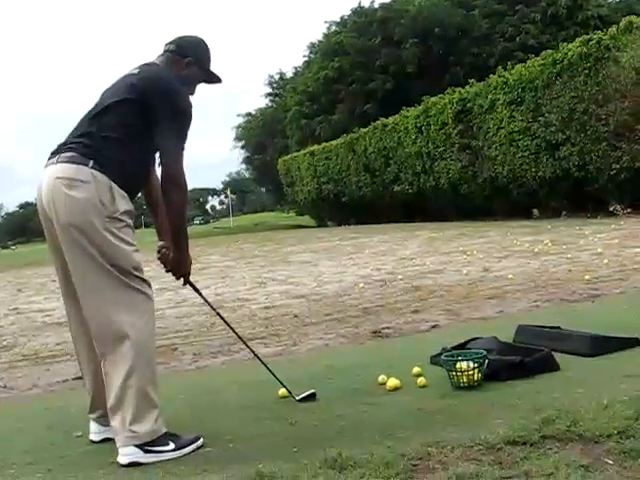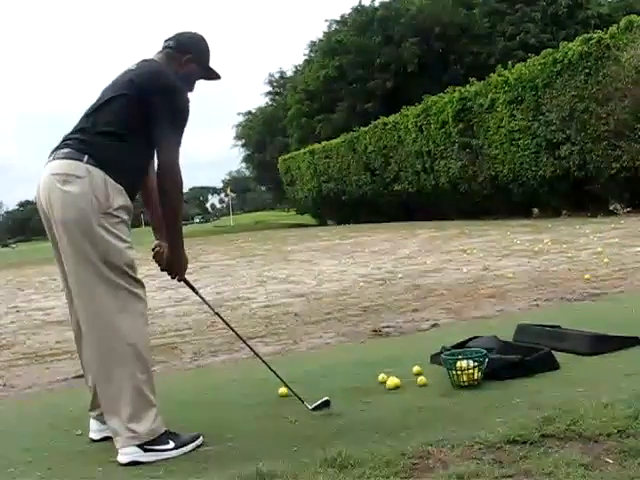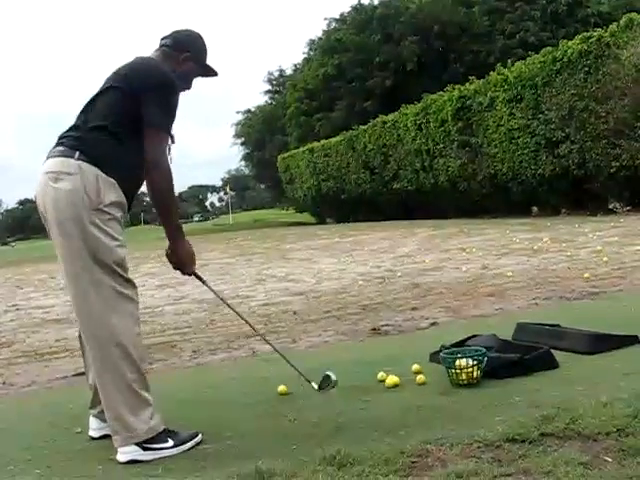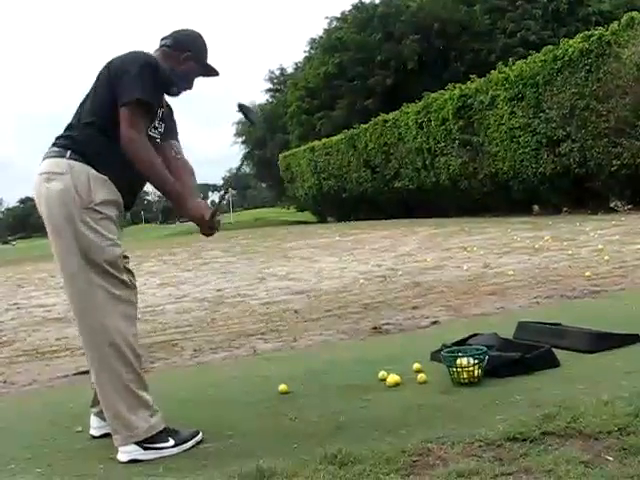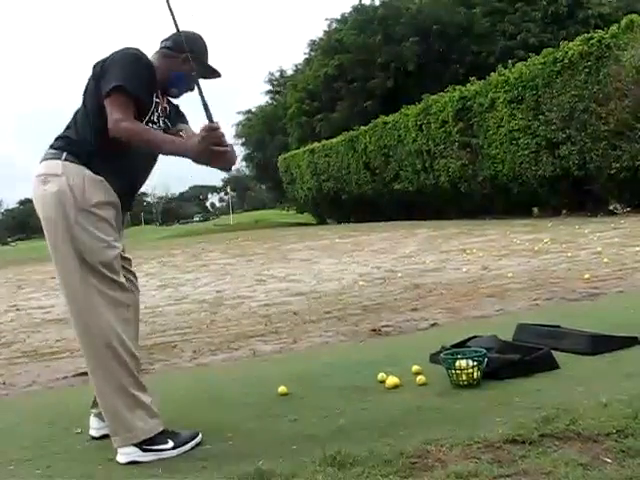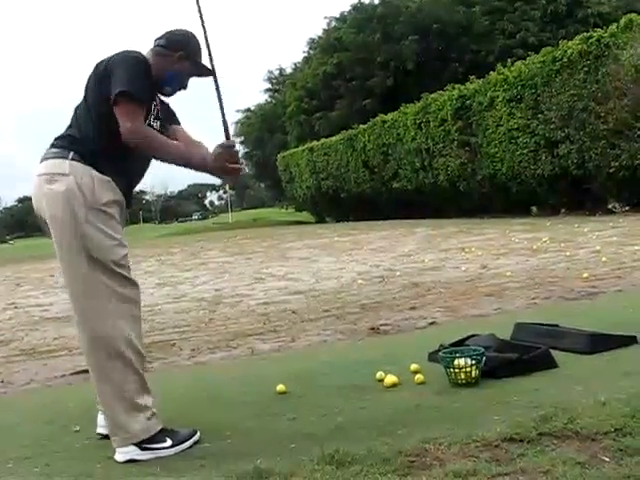
dt=0.2s
person 1, frame 1
left shoulder: (137, 82)
right shoulder: (169, 92)
left elbow: (146, 171)
right elbow: (172, 178)
left wrist: (163, 238)
right wrist: (180, 247)
left hip: (56, 183)
right hip: (85, 187)
left knee: (91, 310)
right knee: (128, 308)
left ankle: (107, 415)
right ankle: (139, 435)
person 1, frame 2
left shoulder: (138, 80)
right shoulder: (167, 87)
left elbow: (145, 171)
right elbow: (168, 172)
left wrist: (160, 237)
right wrist: (176, 245)
left hip: (59, 182)
right hip: (84, 185)
left knee: (93, 308)
right knee: (119, 306)
left ankle: (107, 413)
right ankle: (138, 435)
person 1, frame 3
left shoulder: (138, 78)
right shoulder: (158, 80)
left elbow: (146, 166)
right elbow: (156, 164)
left wrist: (169, 236)
right wrist: (177, 239)
left hip: (65, 182)
right hip: (81, 183)
left knee: (96, 306)
right knee: (111, 305)
left ankle: (107, 411)
right ankle: (137, 434)
person 1, frame 4
left shoulder: (156, 102)
right shoulder: (141, 66)
left elbow: (175, 161)
right elbow: (130, 141)
left wrist: (197, 204)
right wrist: (185, 206)
left hip: (81, 188)
right hip: (75, 182)
left knee: (107, 301)
right knee: (107, 305)
left ankle: (107, 410)
right ankle: (138, 433)
person 1, frame 5
left shoulder: (165, 106)
right shoulder: (130, 62)
left elbow: (190, 140)
right elbow: (119, 127)
left wrist: (212, 147)
right wrist: (191, 148)
left hip: (97, 194)
right hip: (73, 183)
left knee: (116, 301)
right knee: (105, 308)
left ankle: (108, 411)
right ankle: (137, 435)
person 1, frame 6
left shoulder: (157, 104)
right shoulder: (130, 65)
left elbow: (184, 143)
right elbow: (132, 133)
left wrist: (217, 159)
right wrist: (207, 162)
left hip: (88, 189)
right hip: (75, 181)
left knee: (112, 303)
right knee: (112, 306)
left ankle: (116, 409)
right ankle: (136, 434)
